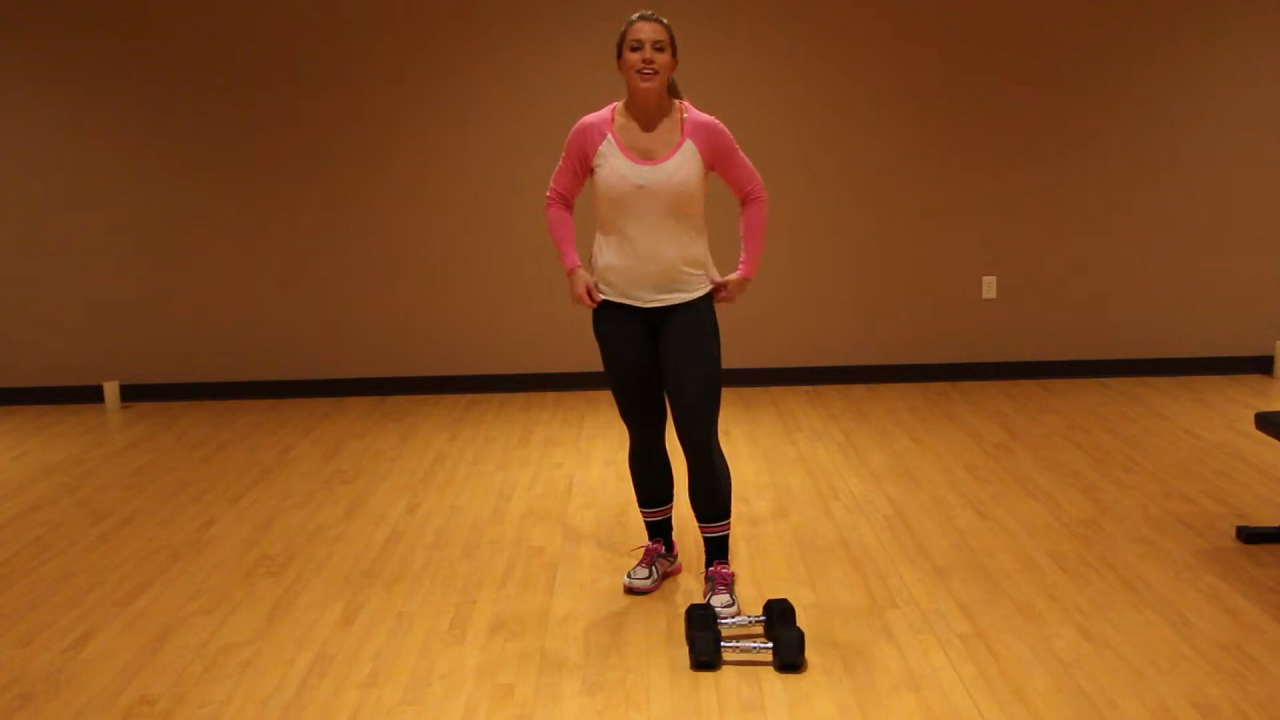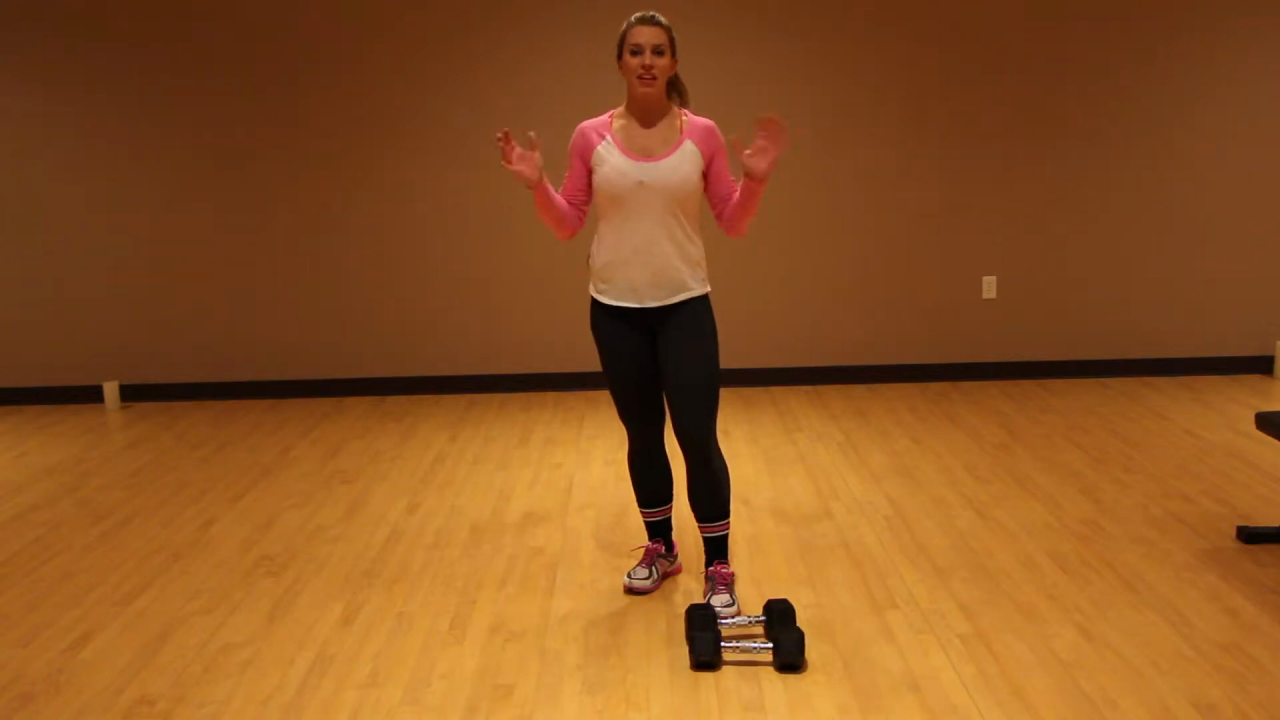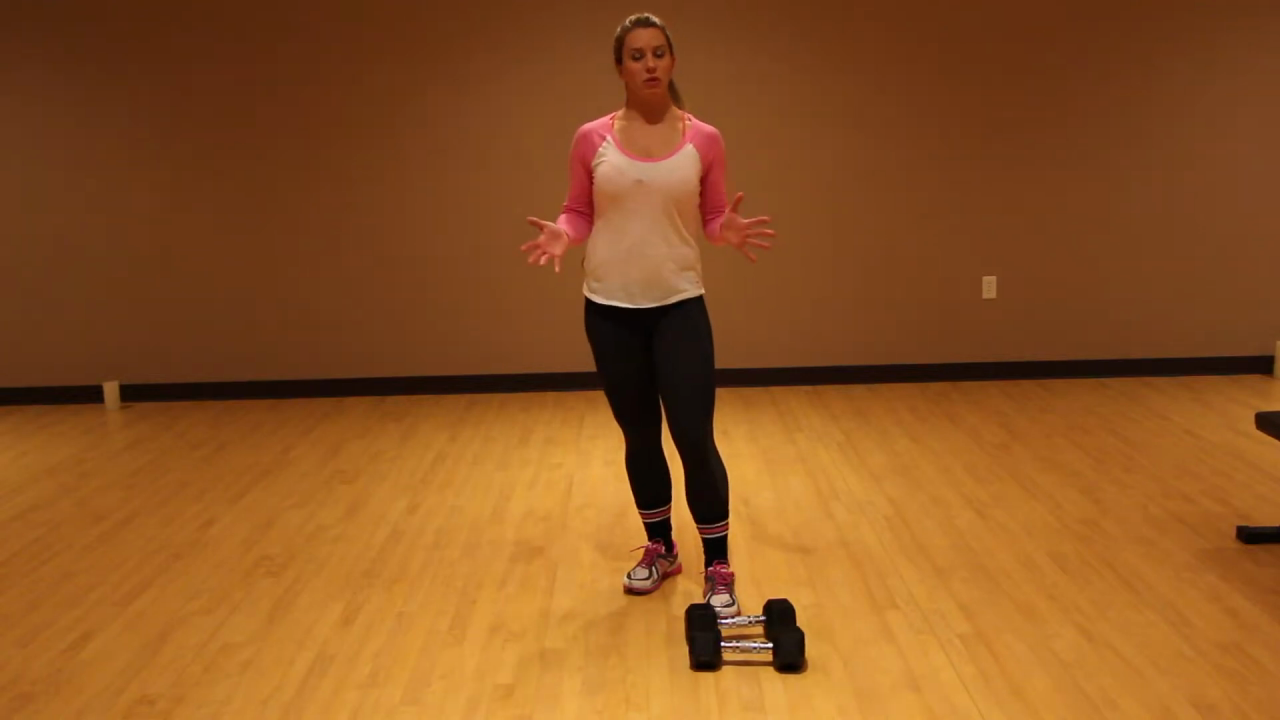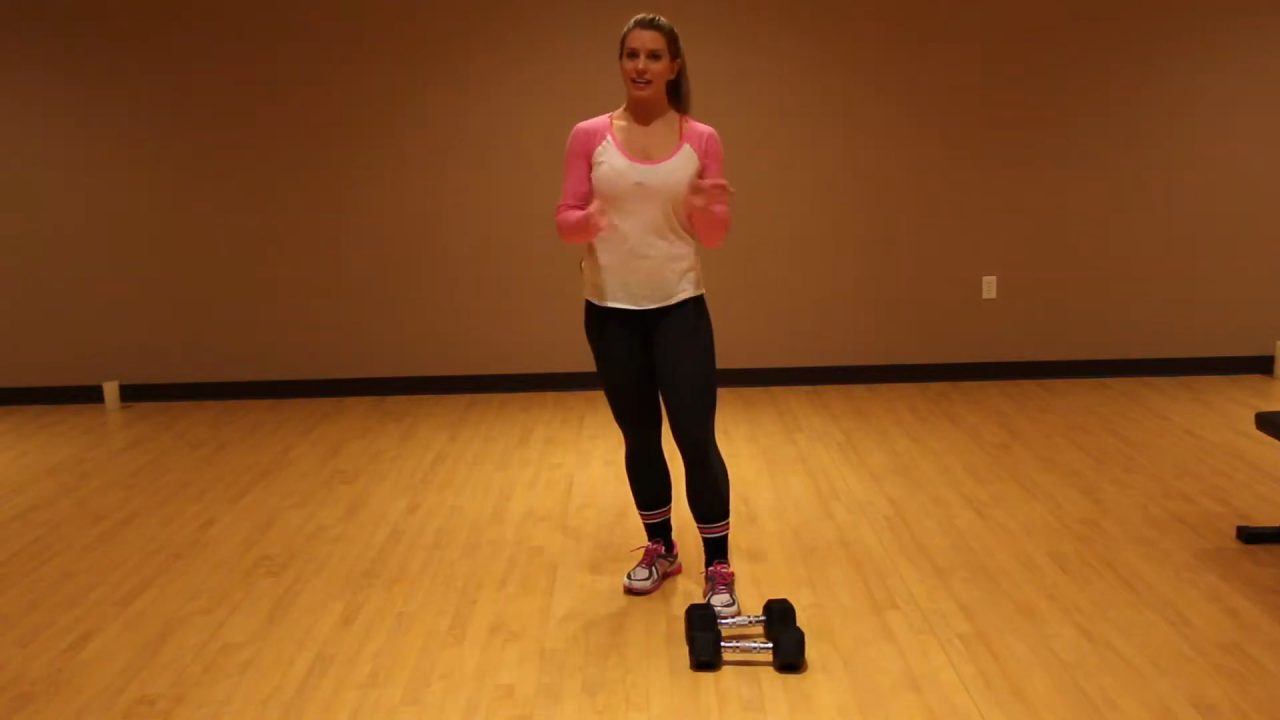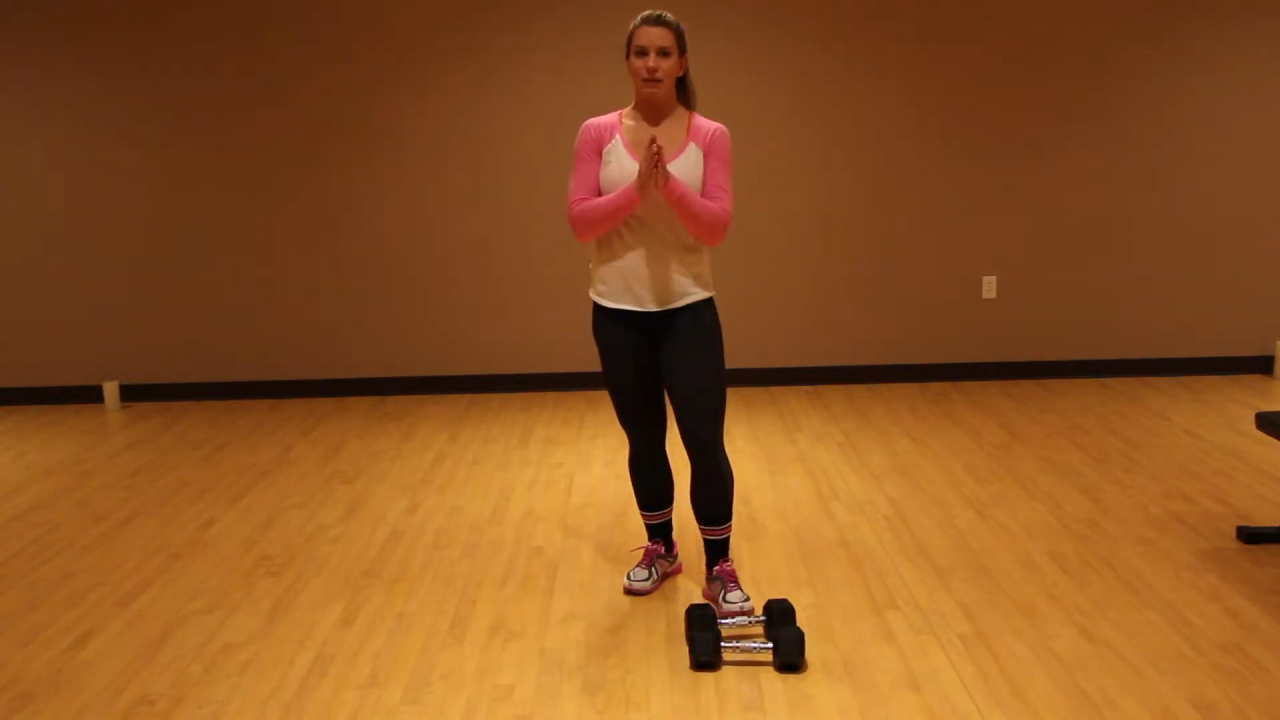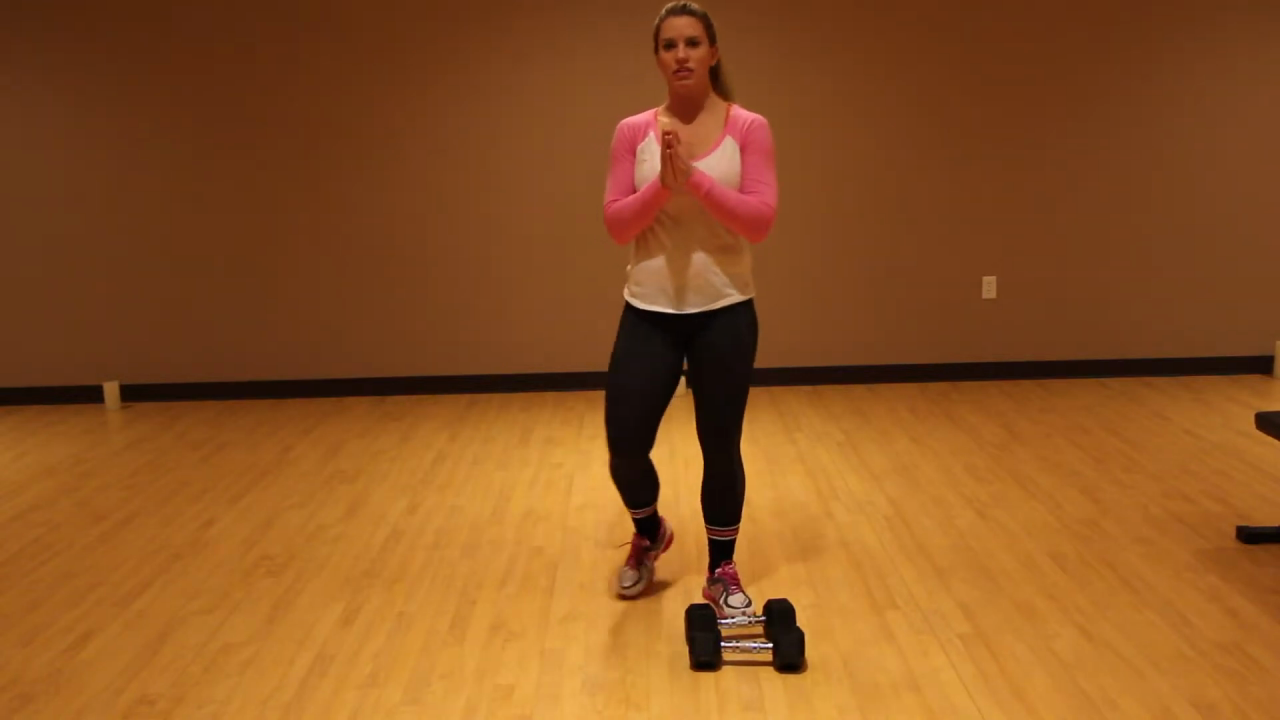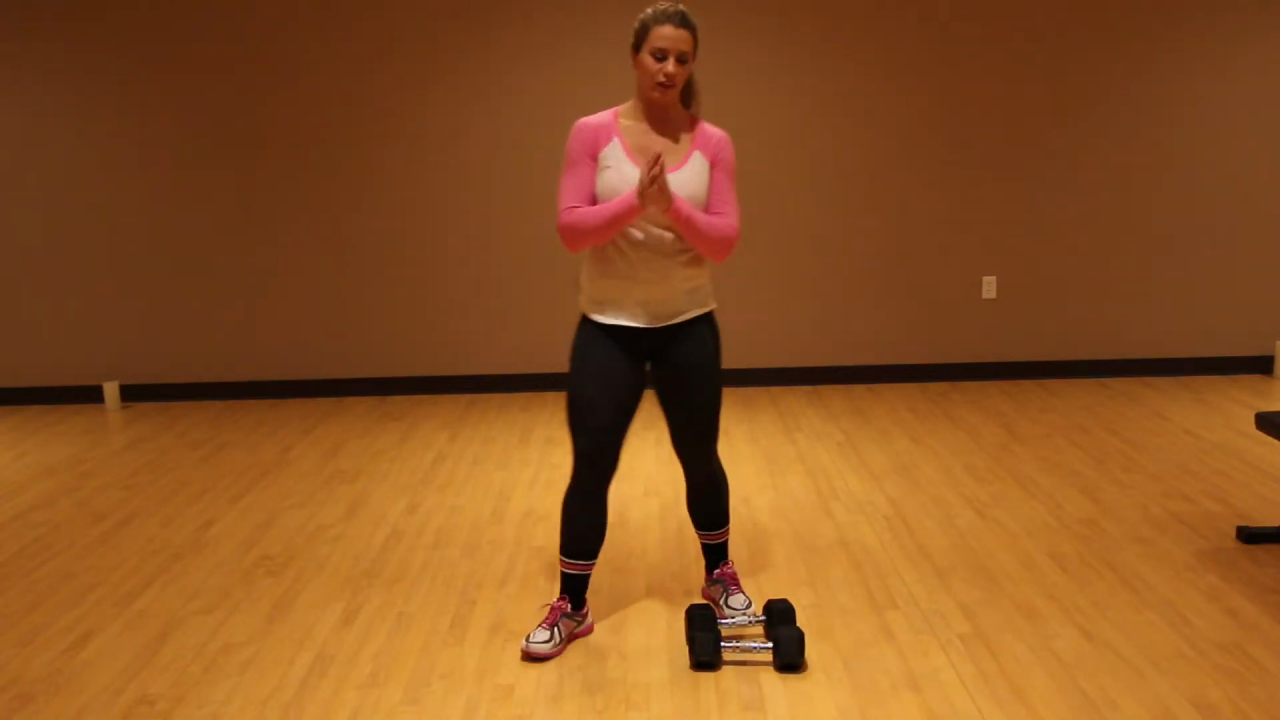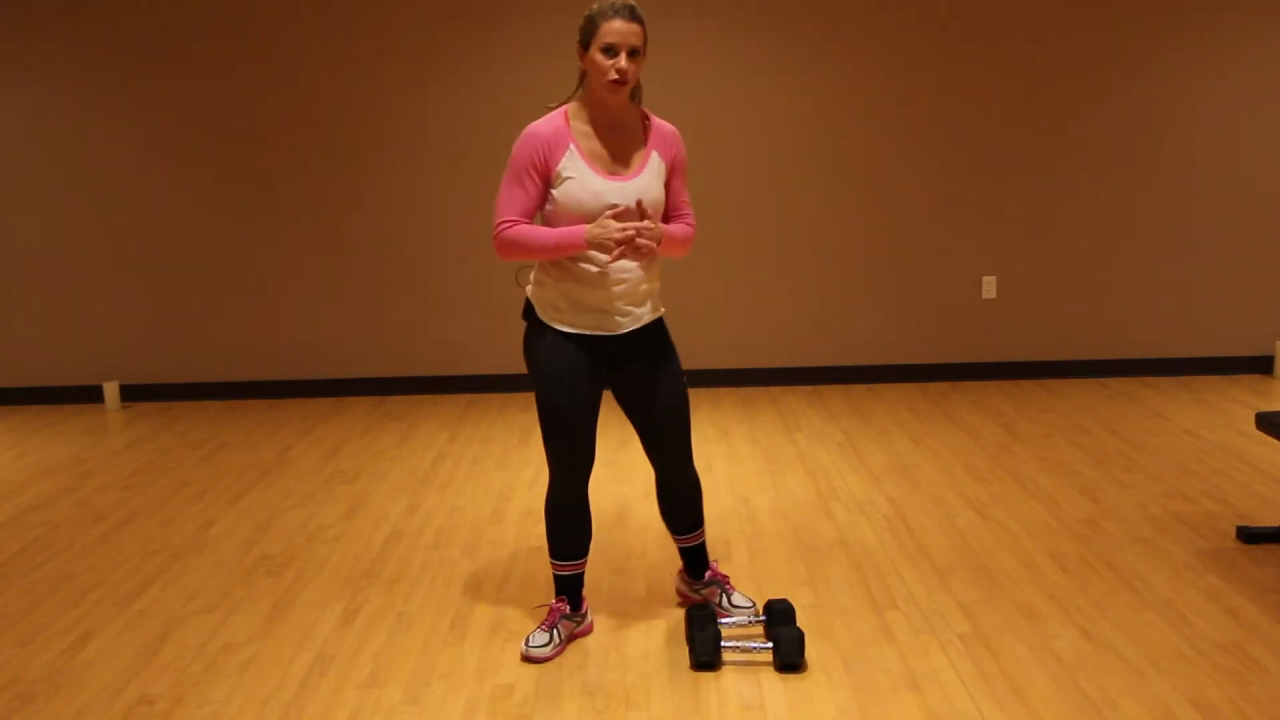
dt=0.5s
person 1, frame 1
left shoulder: (705, 131)
right shoulder: (591, 132)
left elbow: (752, 196)
right elbow: (558, 200)
left wrist: (745, 268)
right wrist: (573, 265)
left hip: (688, 305)
right hip: (618, 307)
left knee: (699, 437)
right knee: (644, 435)
left ankle: (718, 568)
right ankle: (659, 549)
person 1, frame 2
left shoulder: (703, 134)
right shoulder: (590, 136)
left elbow: (731, 221)
right elbow: (568, 222)
left wrist: (756, 180)
right wrist: (536, 184)
left hip: (684, 306)
right hip: (615, 310)
left knee: (698, 437)
right knee: (642, 435)
left ankle: (718, 567)
right ankle: (660, 548)
person 1, frame 3
left shoulder: (704, 139)
right shoulder: (592, 138)
left elbow: (710, 221)
right elbow: (579, 214)
left wrist: (729, 232)
right wrist: (561, 234)
left hip: (679, 307)
right hip: (610, 309)
left knee: (695, 438)
right knee: (640, 437)
left ankle: (717, 568)
right ankle: (660, 549)
person 1, frame 4
left shoulder: (702, 139)
right shoulder: (589, 136)
left elbow: (711, 236)
right elbow: (568, 216)
left wrist: (707, 211)
right wrist: (584, 221)
left hip: (679, 307)
right hip: (612, 310)
left knee: (697, 438)
right knee: (639, 438)
left ankle: (718, 567)
right ankle: (660, 548)
person 1, frame 5
left shoulder: (710, 136)
right shoulder: (596, 133)
left elbow: (716, 226)
right elbow: (580, 222)
left wrist: (668, 183)
right wrist: (636, 187)
left hip: (688, 308)
right hip: (619, 311)
left knee: (705, 442)
right knee: (644, 439)
left ankle: (720, 568)
right ankle: (660, 549)
person 1, frame 6
left shoulder: (750, 128)
right shoulder: (632, 132)
left elbow: (761, 221)
right elbow: (616, 226)
left wrist: (695, 178)
right wrist: (662, 184)
left hip: (724, 311)
right hip: (649, 311)
left knee: (721, 449)
right knee: (625, 446)
left ankle: (722, 571)
right ankle: (648, 533)
person 1, frame 7
left shoulder: (714, 143)
right shoulder: (592, 132)
left elbow: (725, 241)
right elbow: (568, 228)
left wrist: (673, 206)
right wrist: (633, 201)
left hip: (688, 324)
right hip: (608, 325)
left knee: (701, 458)
right knee: (592, 467)
left ankle: (718, 575)
right ankle: (571, 607)
person 1, frame 8
left shoulder: (664, 139)
right shoulder: (543, 138)
left elbow: (685, 229)
right elbow: (506, 235)
left wrist: (654, 235)
right wrist: (586, 235)
left hip: (641, 327)
right hip: (561, 332)
left knee: (675, 459)
right knee: (569, 473)
left ankle: (699, 574)
right ankle: (569, 607)
